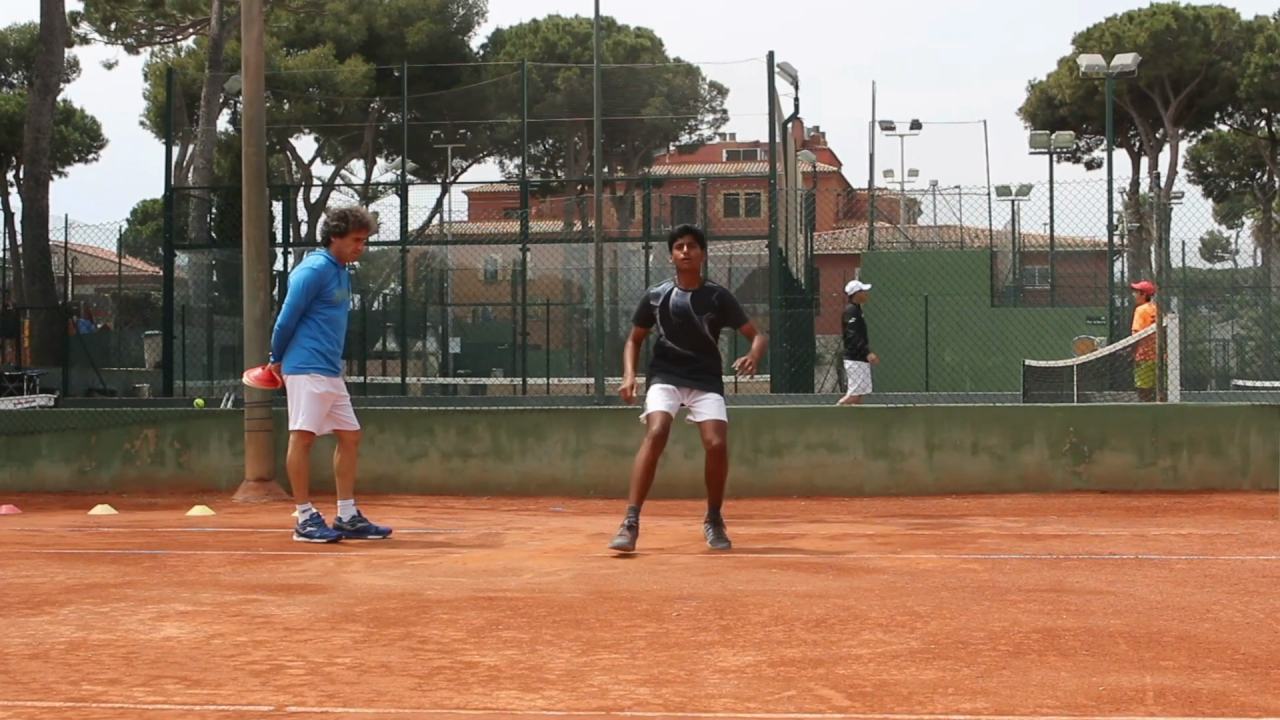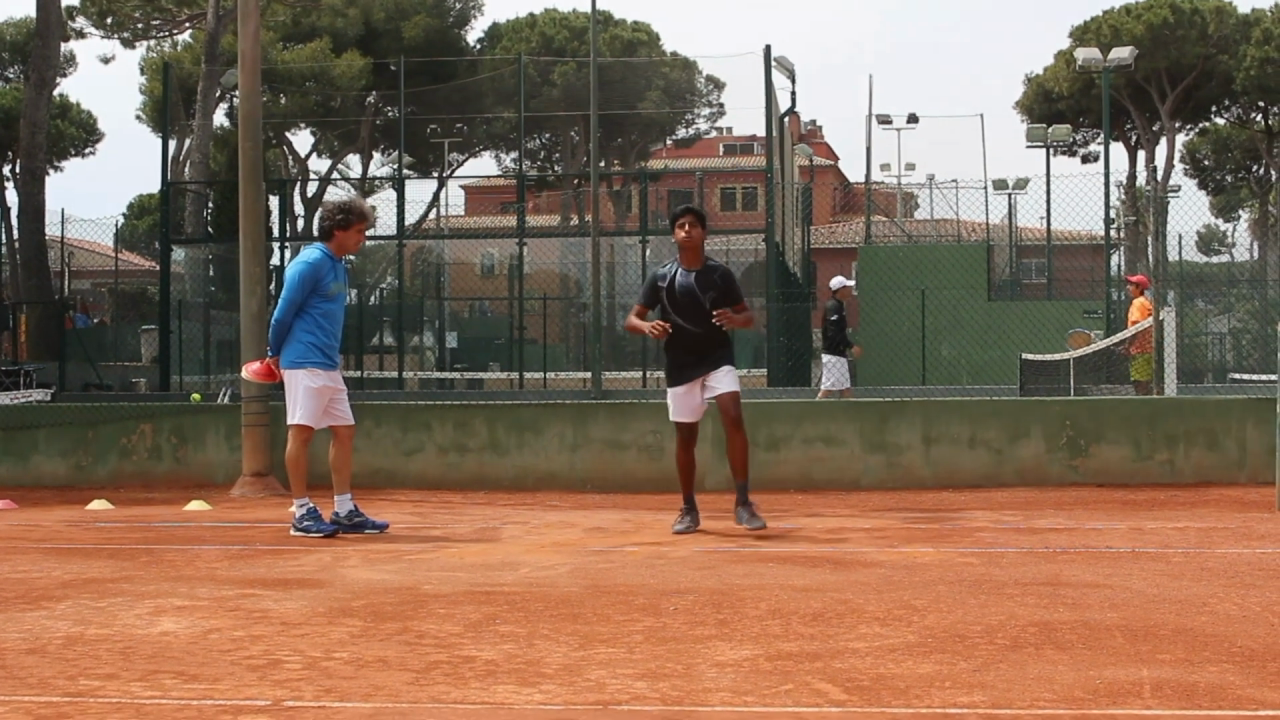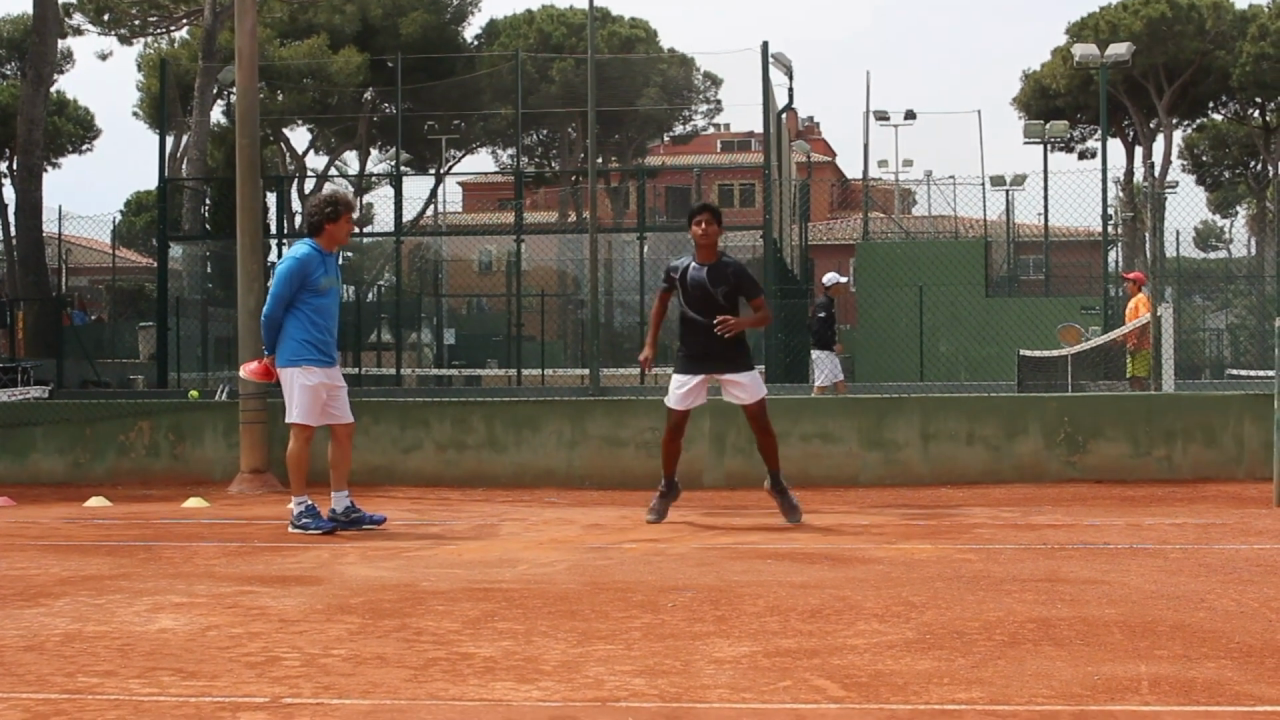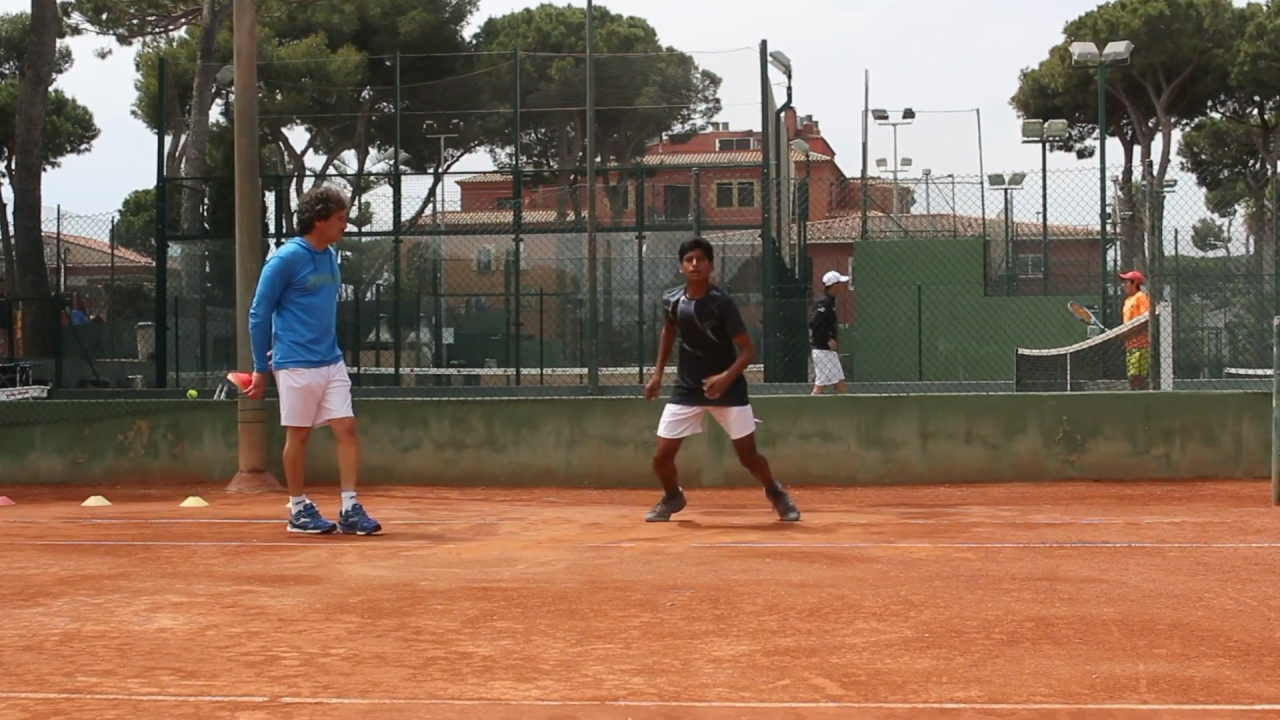
dt=0.3s
person 1, frame 1
left shoulder: (341, 270)
right shoulder: (314, 269)
right elbow: (286, 319)
right wrist: (277, 359)
left hip: (331, 371)
right hip: (308, 370)
left knee: (350, 436)
right knee: (302, 437)
left ankle: (348, 516)
right ankle: (305, 517)
person 1, frame 2
left shoulder: (337, 264)
right shoulder: (310, 263)
right elbow: (283, 314)
right wrist: (275, 354)
left hip: (329, 365)
right hip: (305, 364)
left knee: (344, 433)
right knee: (301, 432)
left ankle: (344, 511)
right ankle: (302, 513)
person 1, frame 3
left shoulder: (330, 258)
right shoulder: (298, 259)
right elbow: (271, 312)
right wrist: (272, 353)
left hip: (328, 362)
right hip: (302, 362)
left knee: (343, 431)
right knee: (303, 431)
left ankle: (341, 507)
right ankle: (300, 510)
person 1, frame 4
left shoulder: (330, 257)
right shoulder: (285, 259)
right elbow: (259, 314)
right wrist: (260, 366)
left hip: (332, 362)
right hip: (295, 364)
left knee: (346, 428)
right knee: (299, 434)
left ankle: (352, 508)
right ankle: (299, 509)
person 2, frame 1
left shoulder: (719, 296)
right shoulder: (655, 296)
left elbow: (758, 334)
right elbow: (635, 339)
left wrist: (752, 355)
right wrist: (629, 374)
left hip: (706, 379)
right hip: (666, 376)
left knee: (716, 444)
right knee: (656, 433)
left ankle: (714, 519)
right ankle: (631, 522)
person 2, frame 2
left shoulder: (720, 273)
right shoulder: (660, 277)
left elbow: (748, 316)
right elbow: (631, 320)
left wrist: (737, 319)
right wrist: (648, 327)
left hip: (718, 359)
right hip: (680, 364)
left knee: (733, 419)
right knee: (687, 441)
left ankle: (742, 501)
right ankle: (689, 508)
person 2, frame 3
left shoulder: (734, 269)
right shoulder: (676, 268)
left elbow: (765, 313)
right elbow: (661, 300)
left wrist: (743, 322)
right wrist: (650, 344)
left hip: (733, 356)
right hip: (691, 357)
left knee: (761, 422)
right knee: (673, 429)
left ankle: (776, 484)
right ankle: (668, 488)
person 2, frame 4
left shoulder: (723, 304)
right shoulder: (671, 301)
left elbow: (748, 351)
left wrist: (727, 377)
right wrist: (657, 372)
left hip: (729, 387)
right hip: (687, 389)
left knee: (747, 455)
right knee: (661, 457)
left ankle: (775, 494)
right ankle: (673, 497)
